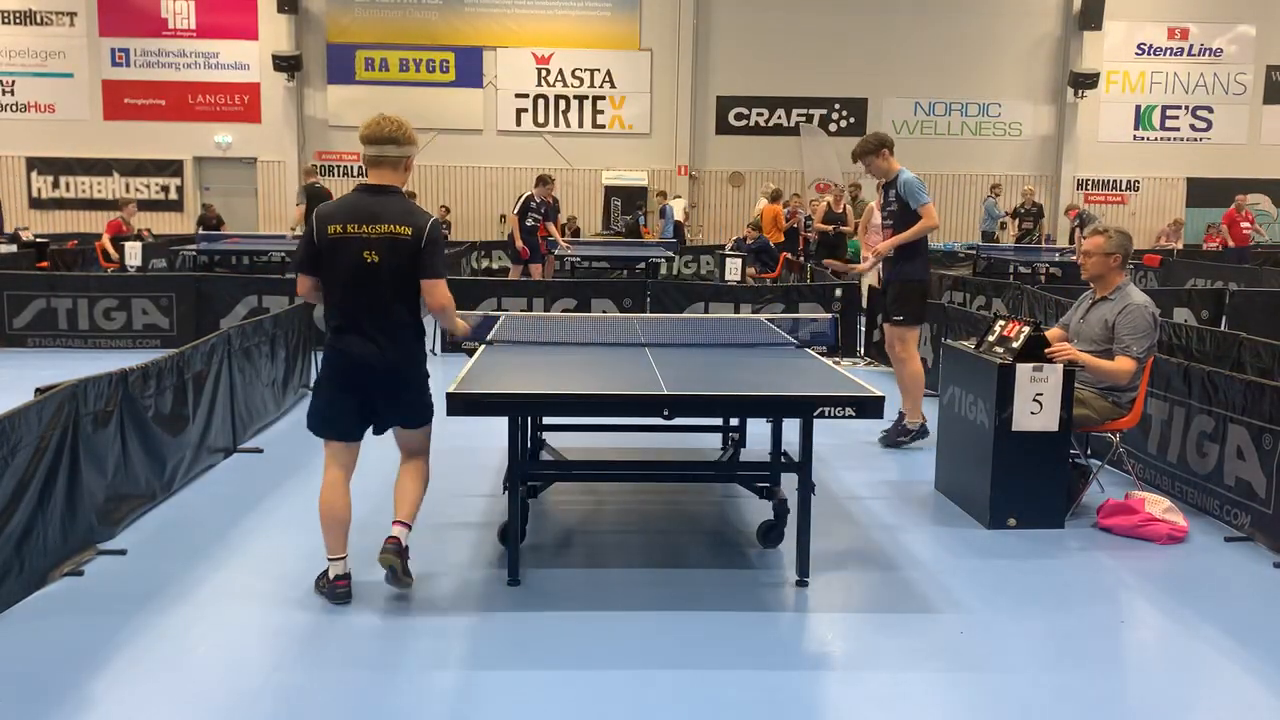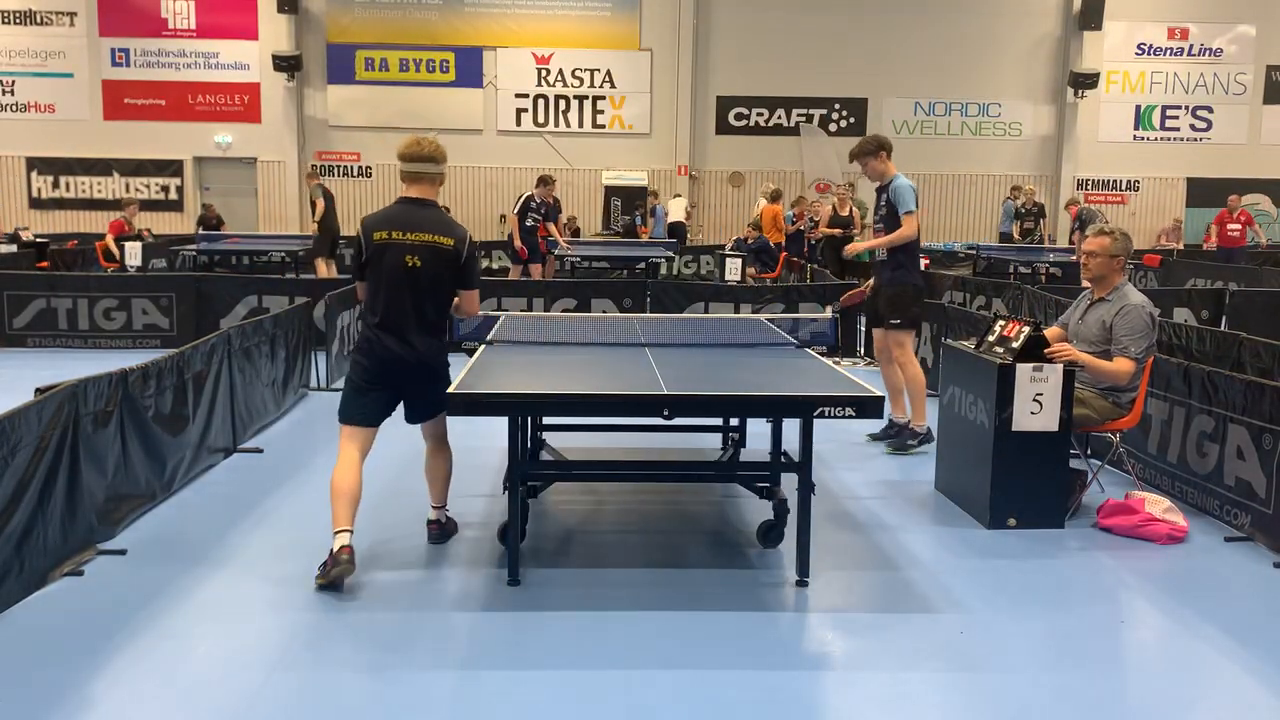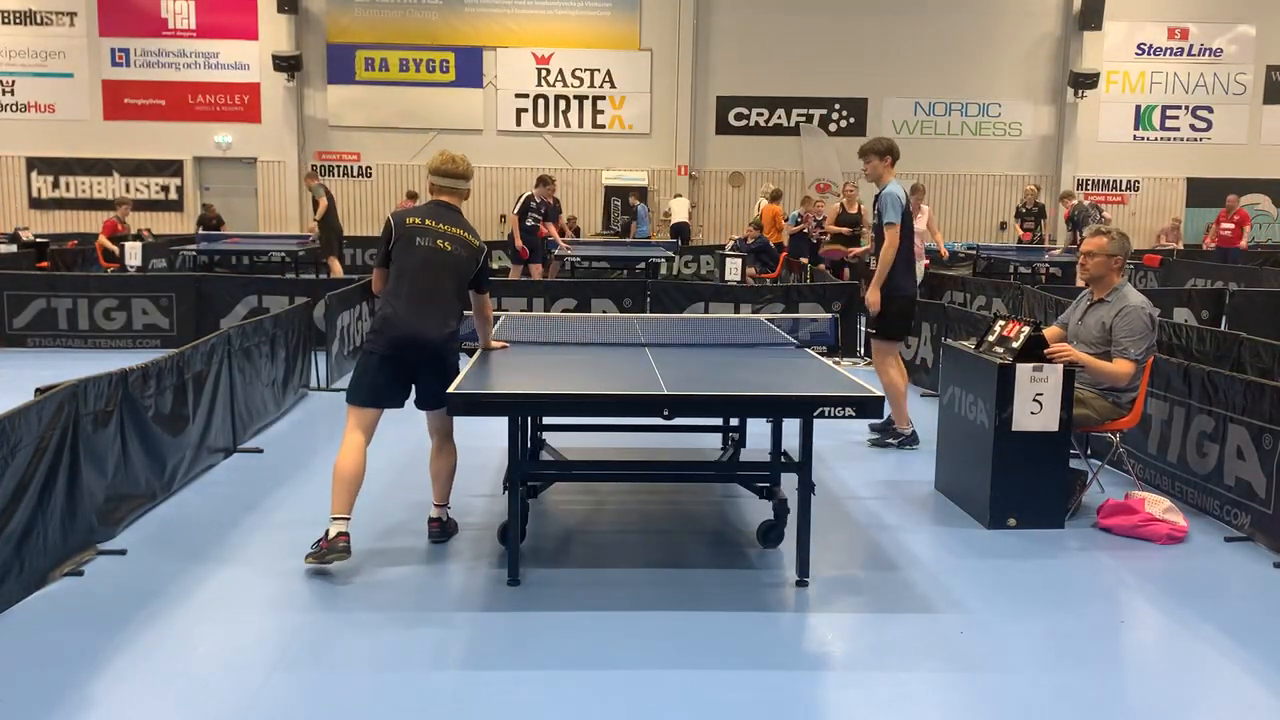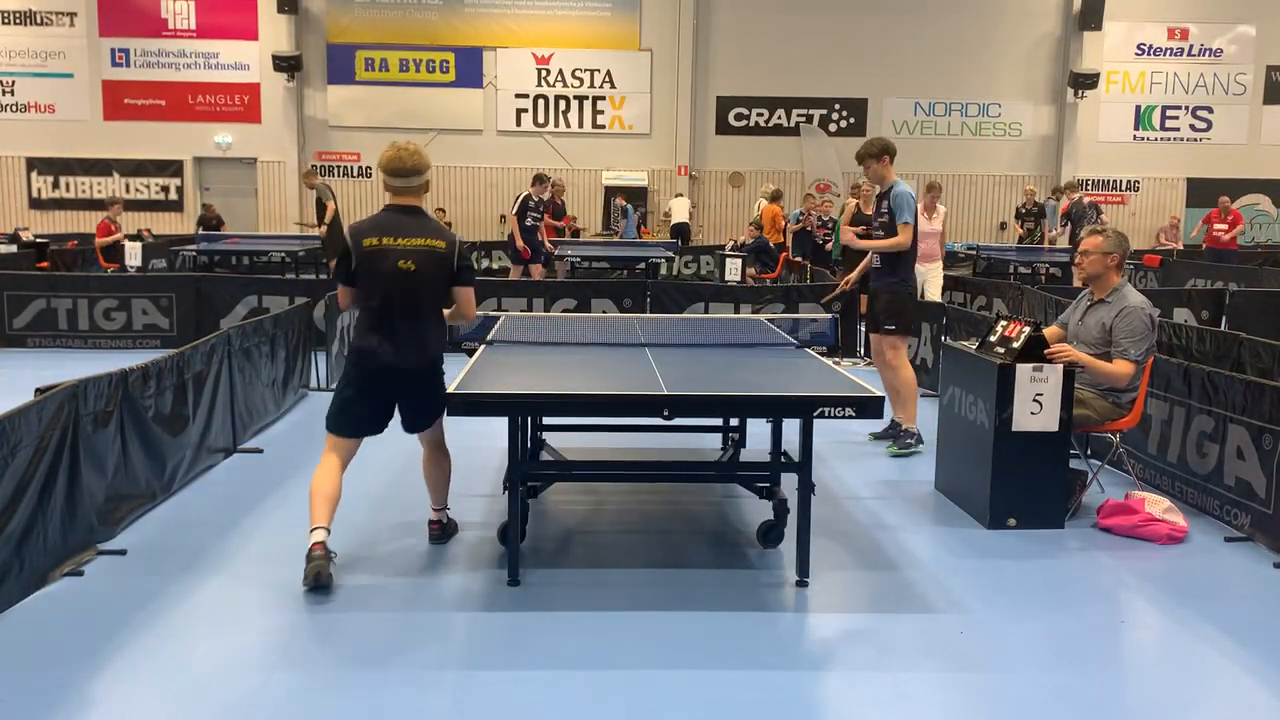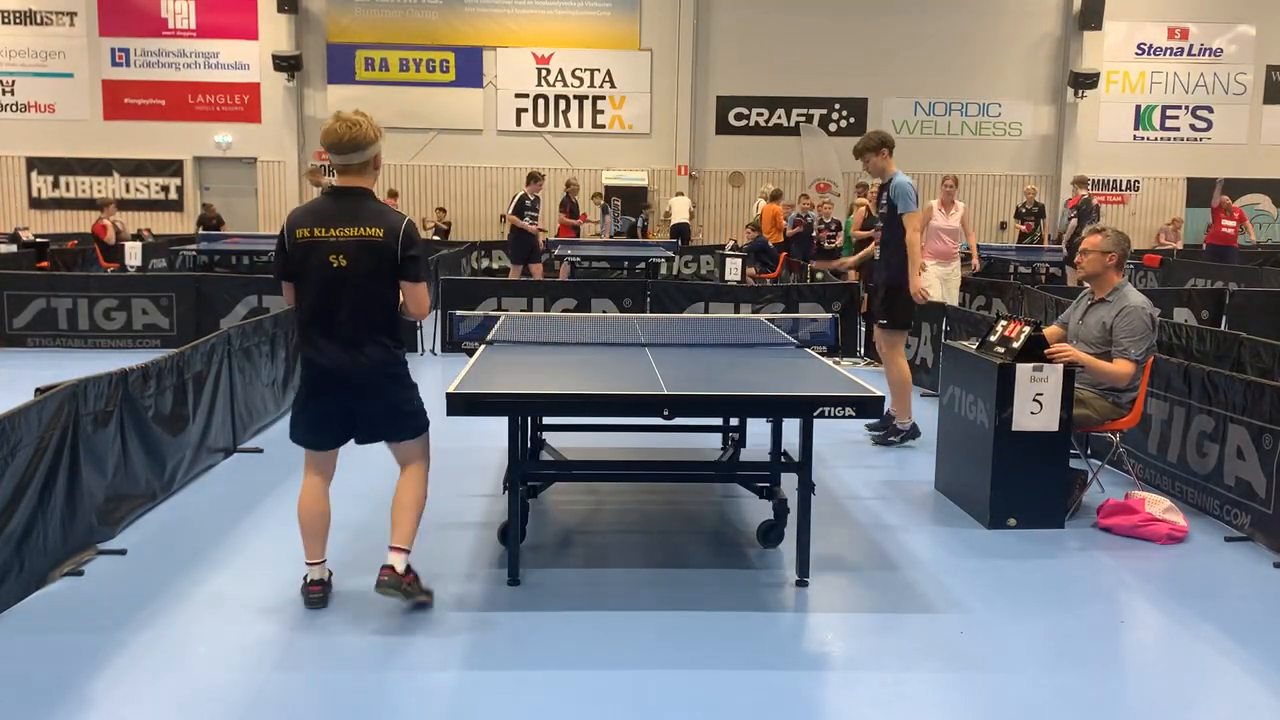
dt=0.4s
person 1, frame 1
left shoulder: (325, 217)
right shoulder: (421, 223)
left elbow: (307, 292)
right elbow: (437, 303)
right wrist: (456, 323)
left hip: (343, 362)
right hip: (400, 363)
left knee: (337, 468)
right knee: (415, 454)
left ankle: (337, 572)
right ankle: (397, 539)
person 1, frame 2
left shoulder: (372, 226)
right shoulder: (457, 236)
left elbow: (363, 292)
right elbow: (470, 308)
left hip: (375, 354)
right hip: (428, 356)
left knee: (351, 449)
right knee: (436, 438)
left ankle: (342, 545)
right ankle: (439, 519)
person 1, frame 3
left shoulder: (400, 220)
right shoulder: (474, 241)
left elbow: (378, 285)
right elbow: (483, 308)
right wrist: (487, 341)
left hip: (391, 335)
right hip: (441, 342)
left knee: (357, 431)
right knee: (441, 432)
left ankle: (338, 532)
right ankle: (439, 518)
person 1, frame 4
left shoulder: (358, 234)
right shoulder: (446, 240)
left elbow: (345, 300)
right elbow: (468, 311)
left hip: (368, 361)
right hip: (423, 363)
left knee: (335, 453)
right knee: (433, 442)
left ankle: (319, 543)
right ankle: (439, 520)
person 1, frame 5
left shoulder: (297, 222)
right shoulder: (397, 225)
left elbow: (290, 297)
right elbow: (418, 309)
left hip: (319, 369)
right hip: (381, 367)
left knee: (317, 472)
right knee: (415, 459)
left ankle: (316, 575)
right ankle: (397, 564)
person 2, frame 1
left shoulder: (908, 181)
right shoulder: (887, 187)
left elbow: (932, 221)
left wrist: (893, 243)
right wrist: (871, 263)
left hip: (910, 276)
right hip: (894, 276)
left knee: (905, 349)
right knee: (893, 347)
left ankle: (915, 424)
right ankle: (908, 414)
person 2, frame 2
left shoulder: (901, 186)
right shoulder: (882, 190)
left elbow: (909, 232)
left wrist: (867, 245)
right wrist: (876, 277)
left hip: (903, 283)
right hip: (886, 282)
left knee: (902, 353)
right knee: (882, 352)
left ankle: (920, 428)
right ankle: (899, 420)
person 2, frame 3
left shoulder: (890, 194)
right shoulder: (887, 193)
left elbow: (892, 245)
left wrist: (875, 287)
left hip: (894, 290)
right hip: (893, 288)
left knee: (884, 360)
right knee: (888, 357)
left ankle: (905, 430)
right ankle: (898, 419)
person 2, frame 4
left shoulder: (901, 193)
right shoulder: (882, 195)
left elbow: (904, 241)
left wrist: (859, 243)
right wrist: (858, 271)
left hip: (898, 288)
right hip: (880, 286)
left knee: (896, 357)
right knee: (880, 357)
left ankle: (911, 430)
right ankle: (899, 421)
person 2, frame 5
left shoulder: (901, 185)
right shoulder: (885, 187)
left elbow: (913, 233)
left wrist: (914, 276)
right wrist: (856, 259)
left hip: (898, 281)
right hip: (886, 280)
left knee: (893, 350)
right knee: (884, 347)
left ankle: (905, 425)
right ankle: (896, 414)
person 3, frame 1
left shoulder: (1134, 307)
right shoulder: (1087, 298)
left elbow: (1123, 373)
right elbow: (1055, 336)
left wrist: (1081, 358)
left hip: (1104, 398)
person 3, frame 2
left shoulder: (1132, 308)
right shoulder: (1086, 297)
left elbow: (1122, 374)
right elbow: (1053, 335)
left wrist: (1081, 358)
left hip: (1105, 399)
right hip: (1070, 385)
person 3, frame 3
left shoulder: (1132, 309)
right shoulder: (1085, 297)
left elbow: (1122, 375)
right elbow: (1052, 334)
left wrist: (1081, 358)
left hip: (1105, 400)
right hip: (1071, 386)
person 3, frame 4
left shoulder: (1132, 309)
right shoulder: (1085, 297)
left elbow: (1122, 375)
right elbow: (1051, 334)
left wrist: (1080, 358)
left hip: (1106, 400)
right hip: (1071, 386)
person 3, frame 5
left shoulder: (1132, 308)
right shoulder: (1086, 297)
left elbow: (1122, 375)
right elbow: (1052, 333)
left wrist: (1081, 358)
left hip: (1105, 399)
right hip: (1070, 386)
